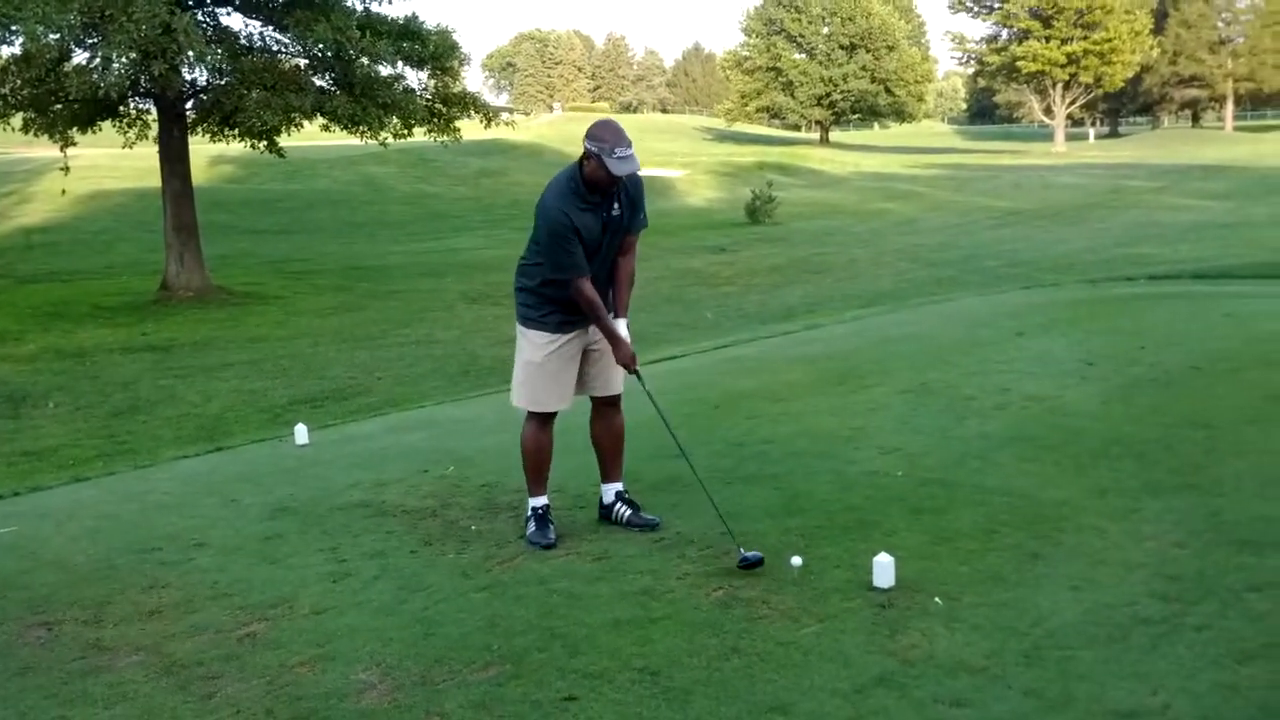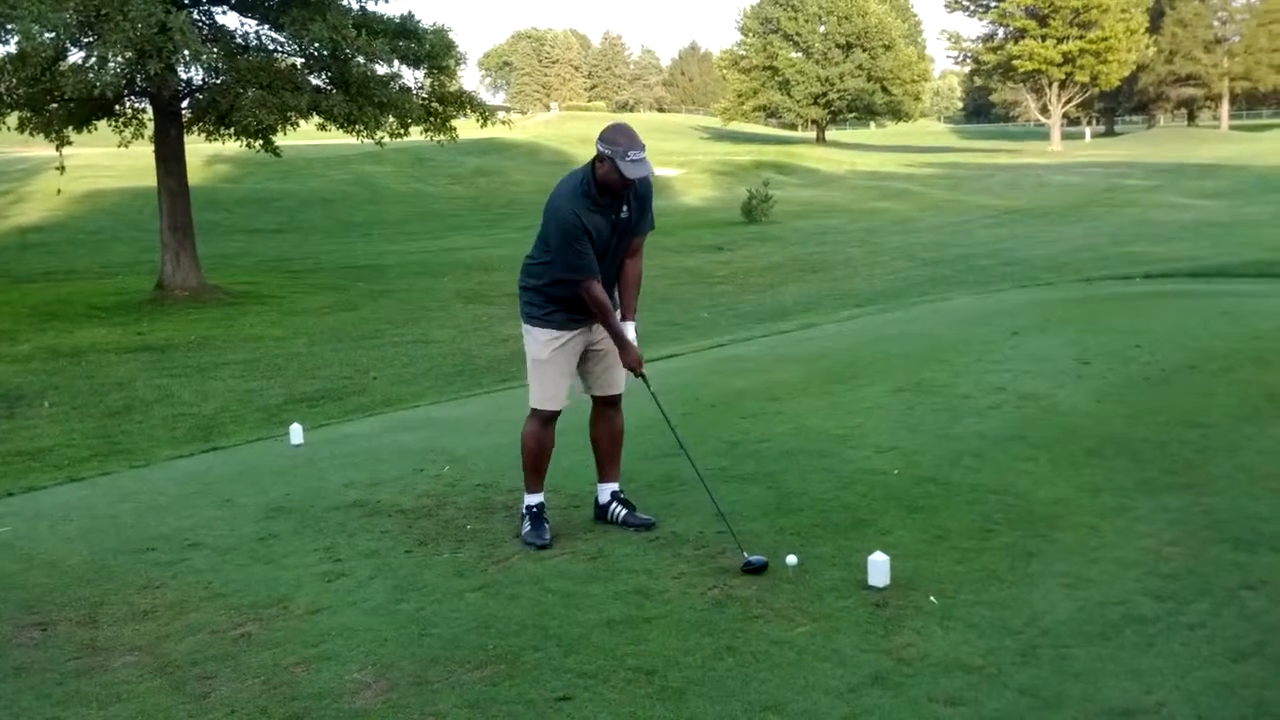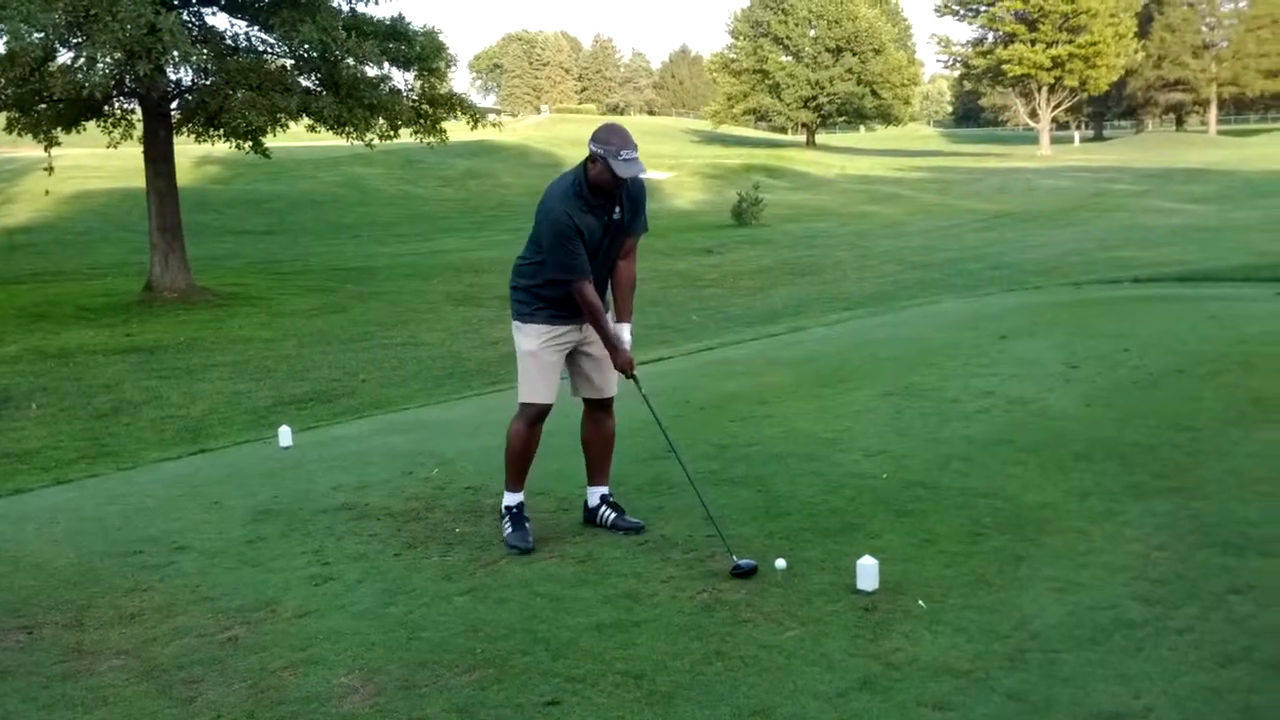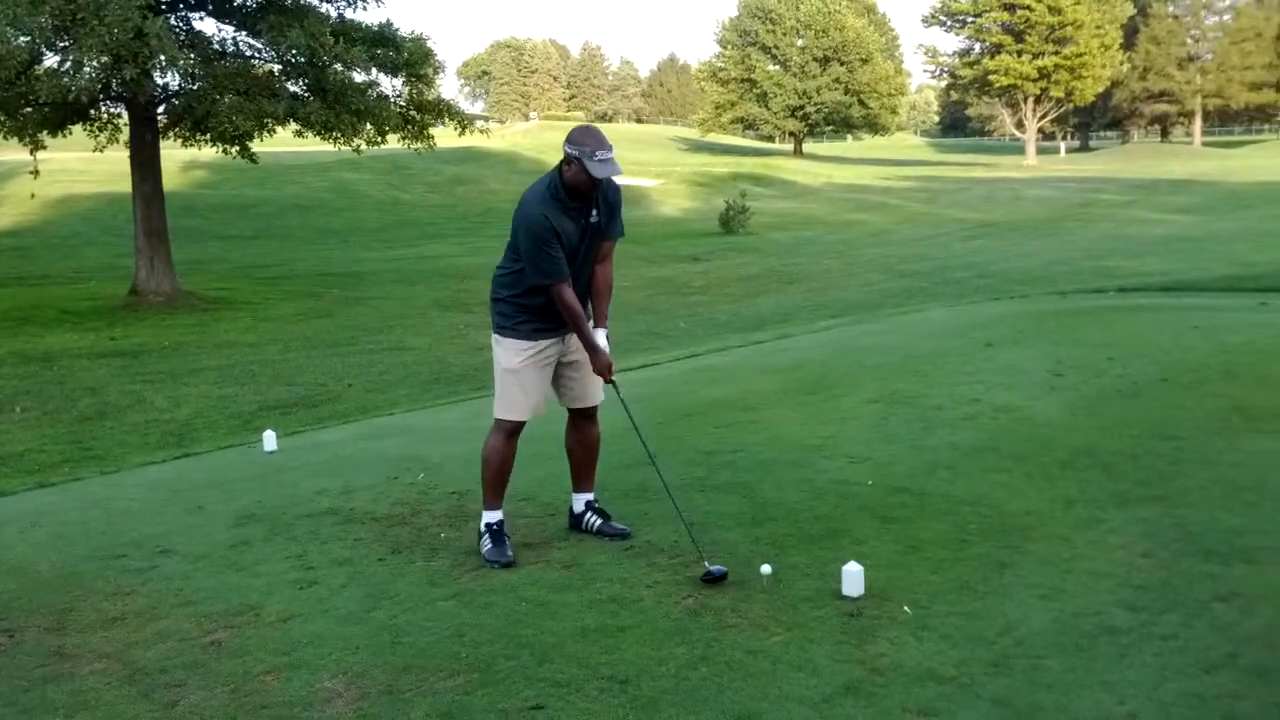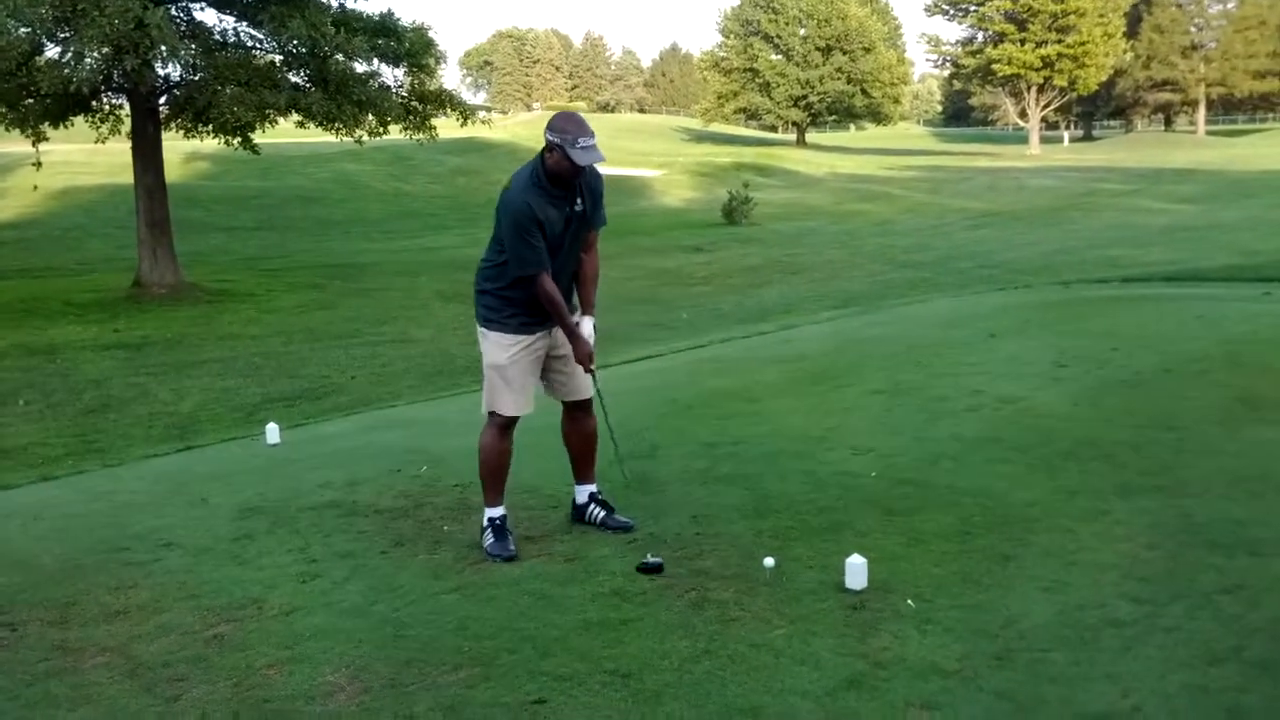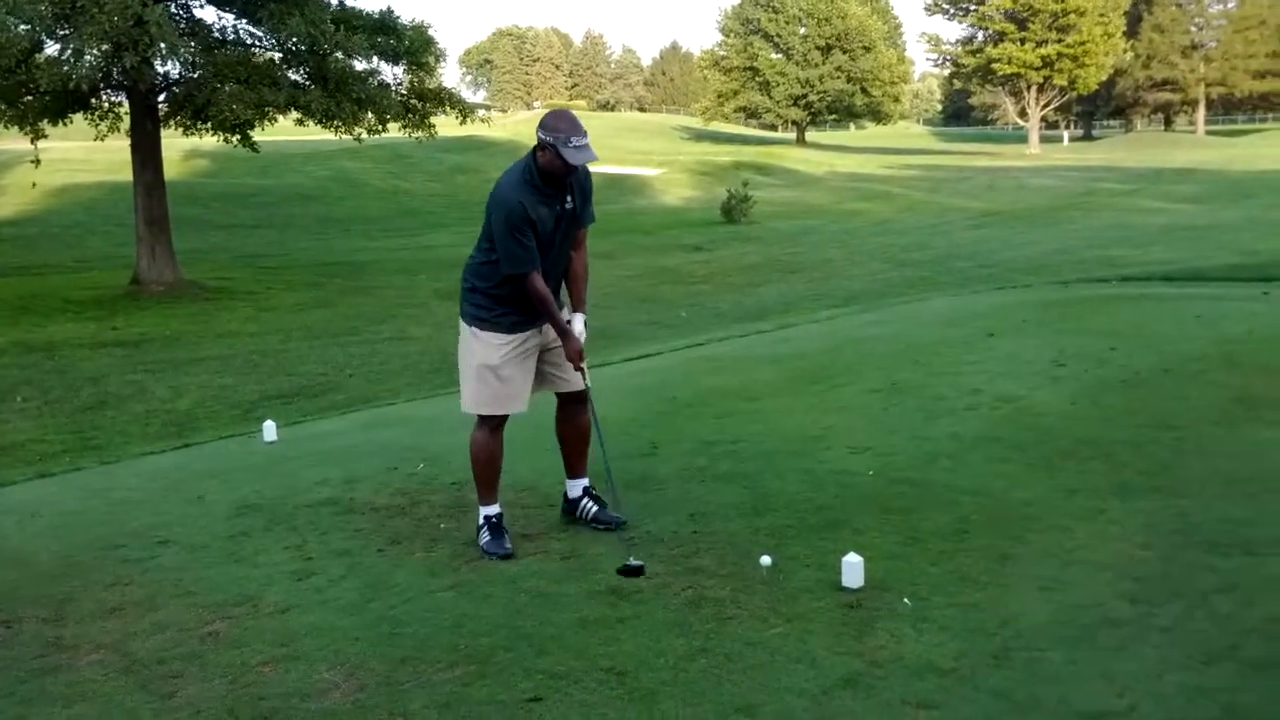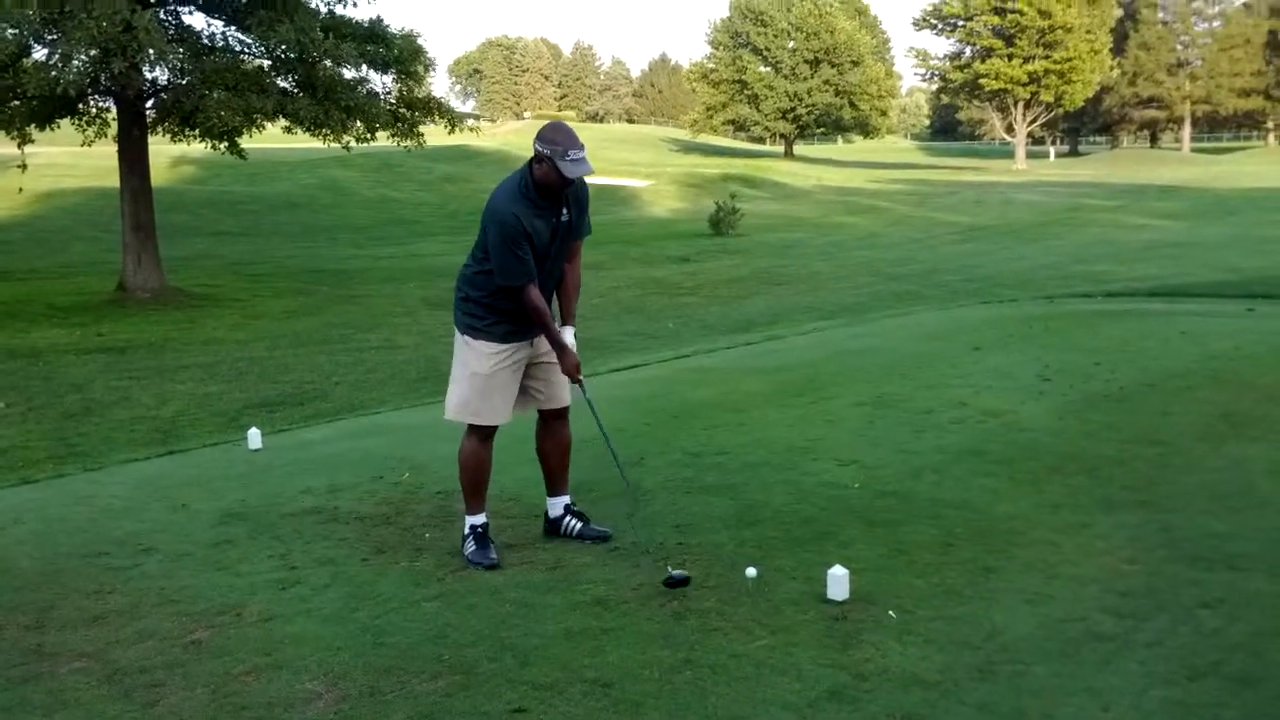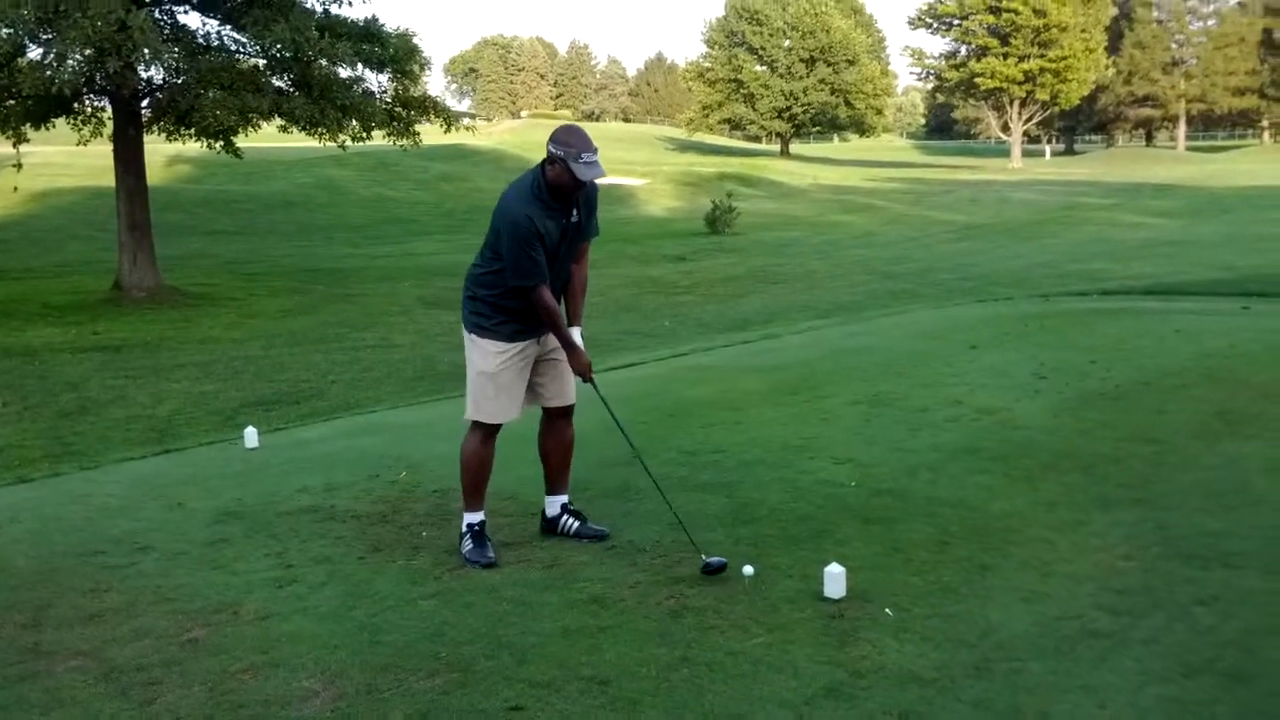
dt=0.2s
person 1, frame 1
left shoulder: (629, 186)
right shoulder: (557, 206)
left elbow: (625, 254)
right elbow: (578, 284)
left wrist: (621, 321)
right wrist: (616, 342)
left hip: (600, 309)
right hip: (548, 313)
left knee: (609, 401)
right knee: (542, 412)
left ankle: (612, 498)
right ankle: (537, 508)
person 1, frame 2
left shoulder: (639, 188)
right shoulder: (567, 206)
left elbow: (632, 256)
right elbow: (588, 285)
left wrist: (629, 322)
right wrist: (622, 345)
left hip: (601, 308)
right hip: (552, 310)
left knee: (609, 399)
right knee: (546, 409)
left ankle: (608, 497)
right ankle: (533, 505)
person 1, frame 3
left shoulder: (632, 190)
right shoulder: (560, 206)
left elbow: (625, 258)
right elbow: (580, 285)
left wrist: (624, 325)
right wrist: (613, 347)
left hip: (592, 310)
right hip: (542, 309)
left knee: (601, 403)
right knee: (535, 408)
left ankle: (597, 501)
right ankle: (513, 504)
person 1, frame 4
left shoulder: (607, 194)
right shoulder: (536, 211)
left elbow: (602, 262)
right elbow: (559, 289)
left wrist: (601, 328)
right wrist: (593, 349)
left hip: (573, 320)
right hip: (523, 322)
left knee: (586, 411)
right knee: (510, 423)
left ankle: (583, 506)
right ankle: (491, 522)
person 1, frame 5
left shoulder: (589, 182)
right shoulder: (520, 199)
left elbow: (587, 251)
right elbow: (539, 279)
left wrist: (588, 318)
right wrist: (575, 337)
left hip: (560, 311)
right hip: (509, 316)
left knee: (580, 403)
right knee: (503, 417)
left ankle: (586, 498)
right ankle: (493, 518)
person 1, frame 6
left shoulder: (578, 179)
right shoulder: (511, 197)
left elbow: (576, 248)
right elbow: (529, 277)
left wrist: (578, 315)
right wrist: (563, 336)
left hip: (548, 309)
right hip: (497, 313)
left knee: (575, 395)
right knee: (493, 415)
left ankle: (577, 494)
right ankle: (489, 518)
person 1, frame 7
left shoulder: (575, 191)
right shoulder: (507, 209)
left elbow: (570, 260)
right elbow: (526, 290)
left wrist: (569, 329)
right wrist: (560, 349)
left hip: (538, 321)
right hip: (489, 324)
left knee: (556, 413)
right knee: (483, 426)
left ankle: (559, 511)
right ankle: (475, 527)
person 1, frame 8
left shoulder: (584, 193)
right shoulder: (519, 210)
left elbow: (577, 262)
right elbow: (538, 291)
left wrist: (576, 329)
right wrist: (570, 349)
left hip: (545, 320)
right hip: (497, 323)
left knee: (561, 411)
right knee: (487, 423)
left ankle: (556, 510)
right ankle: (472, 524)
